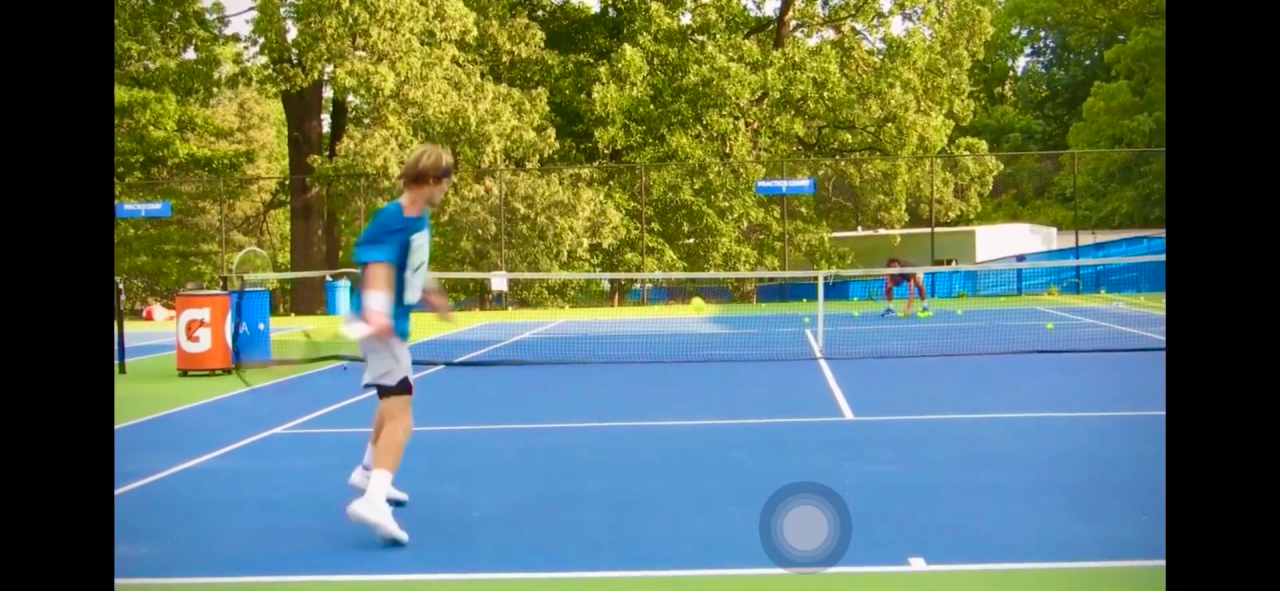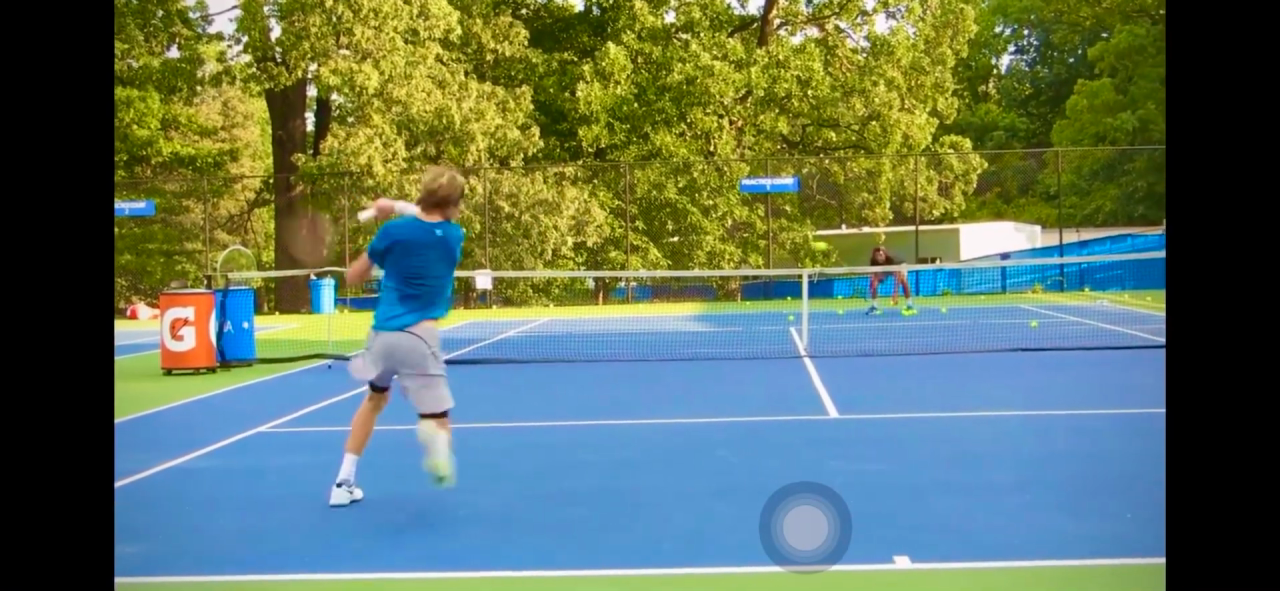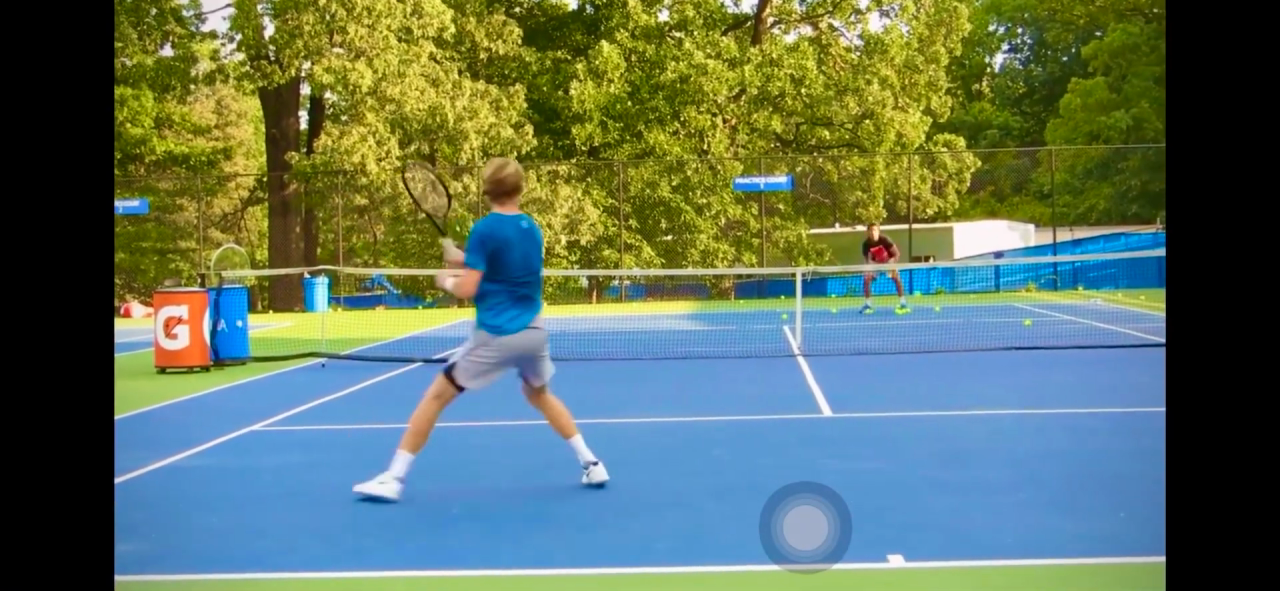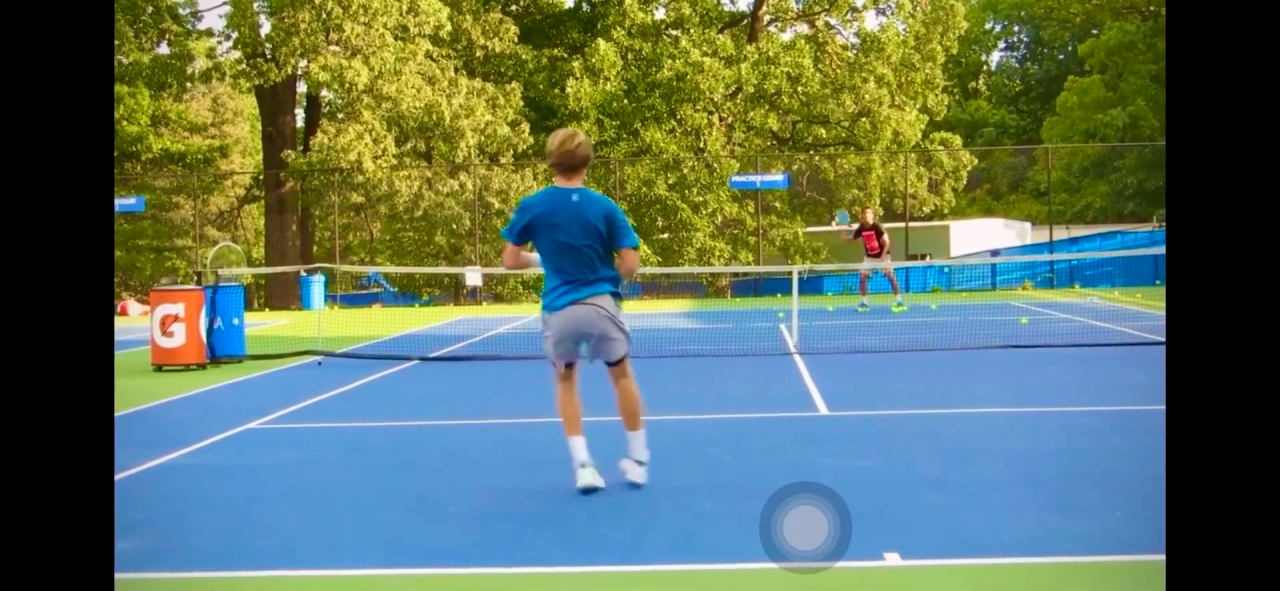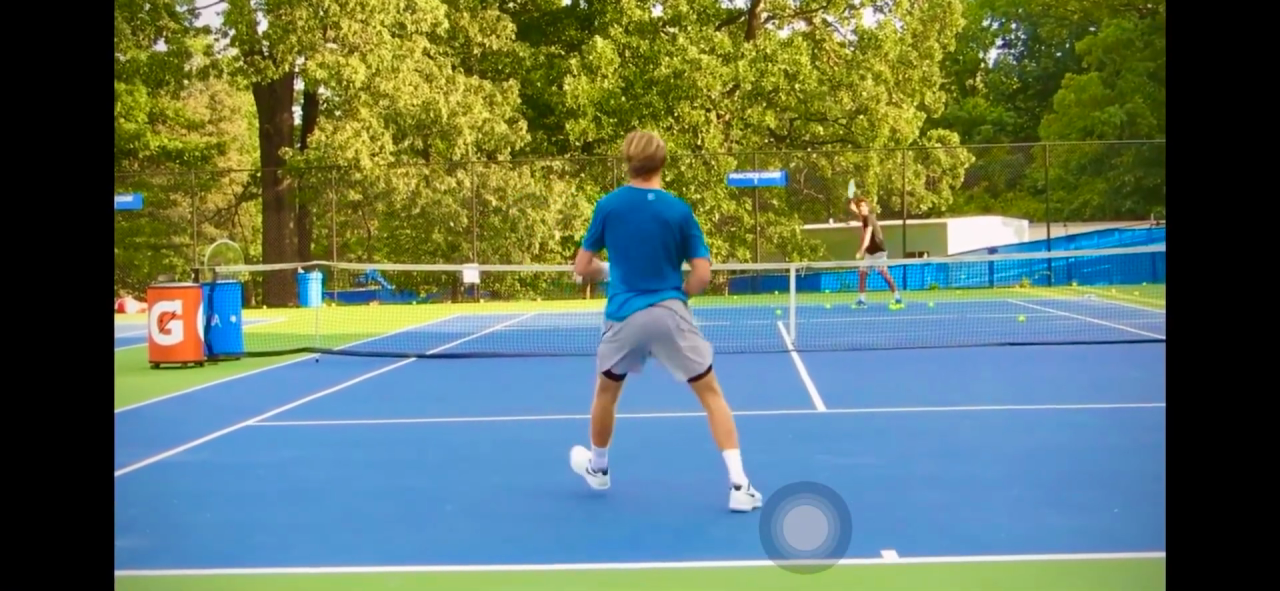
dt=0.3s
person 1, frame 1
left shoulder: (419, 219)
right shoulder: (393, 226)
right elbow: (376, 274)
left wrist: (427, 292)
right wrist: (376, 315)
left hip: (391, 326)
right hip: (383, 330)
left knee: (394, 402)
right knee: (399, 417)
left ankle: (367, 473)
right ankle: (372, 502)
person 1, frame 2
left shoulder: (394, 231)
right shoulder: (452, 237)
left elbow: (355, 277)
right wrist: (398, 208)
left hip: (384, 335)
right hip: (419, 339)
left knee: (374, 402)
right knee: (437, 423)
left ankle: (343, 483)
right ankle: (433, 438)
person 1, frame 3
left shoulder: (484, 229)
right shoulder: (533, 228)
left elbow: (467, 289)
left wrist: (448, 280)
right wrist: (465, 258)
left hip: (495, 334)
right hip: (534, 331)
left knee: (437, 397)
right knee: (540, 395)
left ankle: (394, 478)
right ankle: (590, 463)
person 1, frame 4
left shoulder: (532, 206)
right shoulder: (605, 207)
left elbow: (510, 261)
right elbow: (630, 265)
left hip: (559, 311)
right hip: (602, 306)
left knee: (566, 381)
right knee: (622, 376)
left ankle: (583, 466)
right ankle: (637, 462)
person 1, frame 5
left shoulder: (607, 206)
right shoulder: (679, 210)
left elbow: (581, 267)
right elbow: (702, 275)
left hip: (623, 317)
right hip: (669, 313)
left knee: (606, 391)
right knee: (711, 394)
left ankle: (597, 468)
right ankle: (739, 487)
